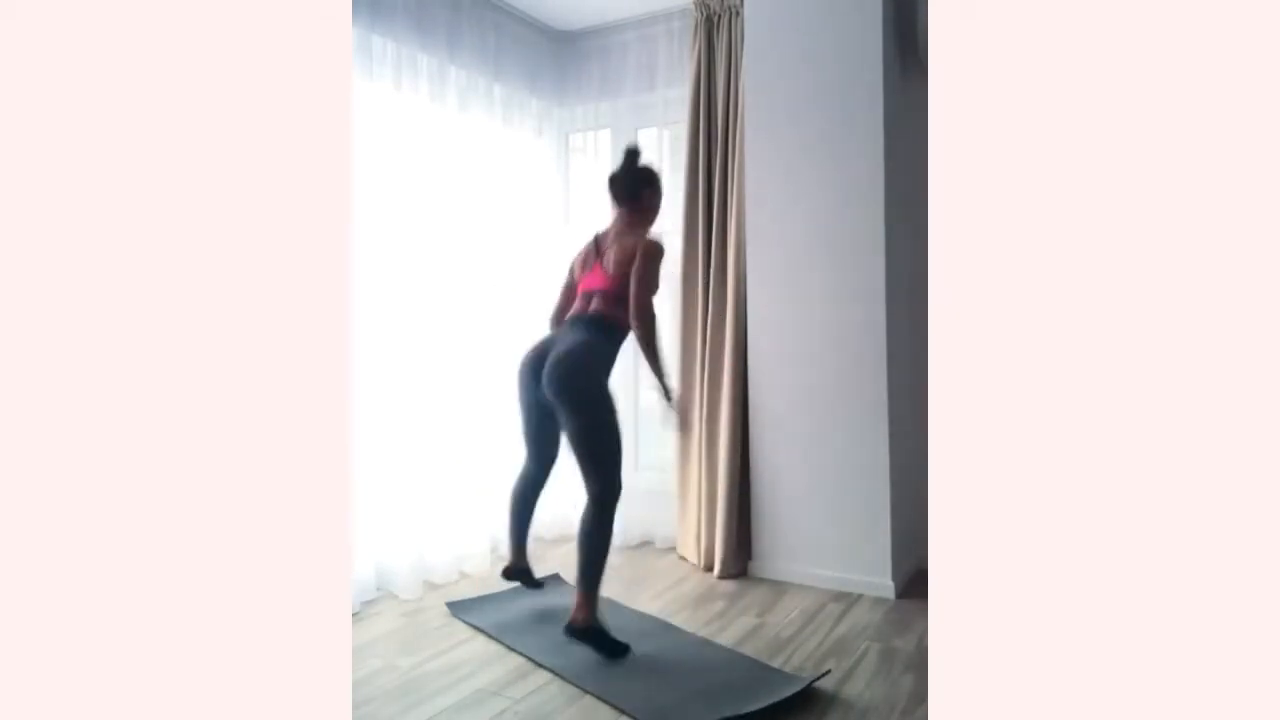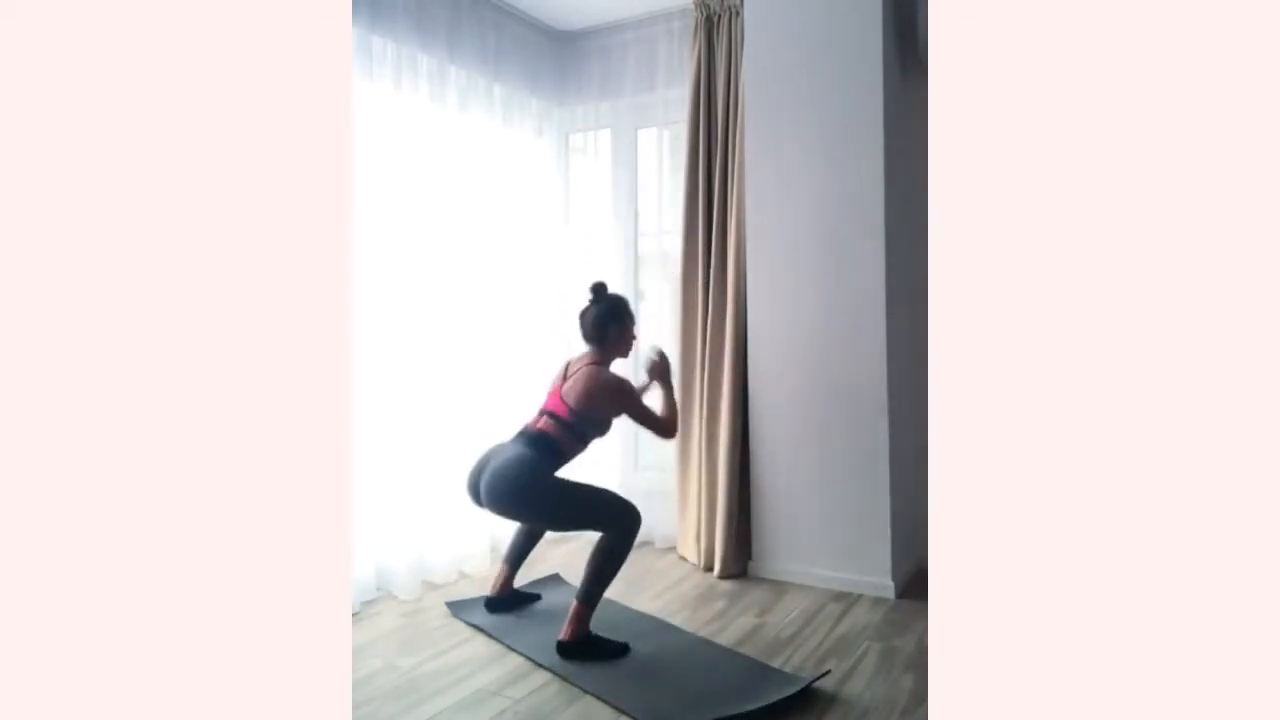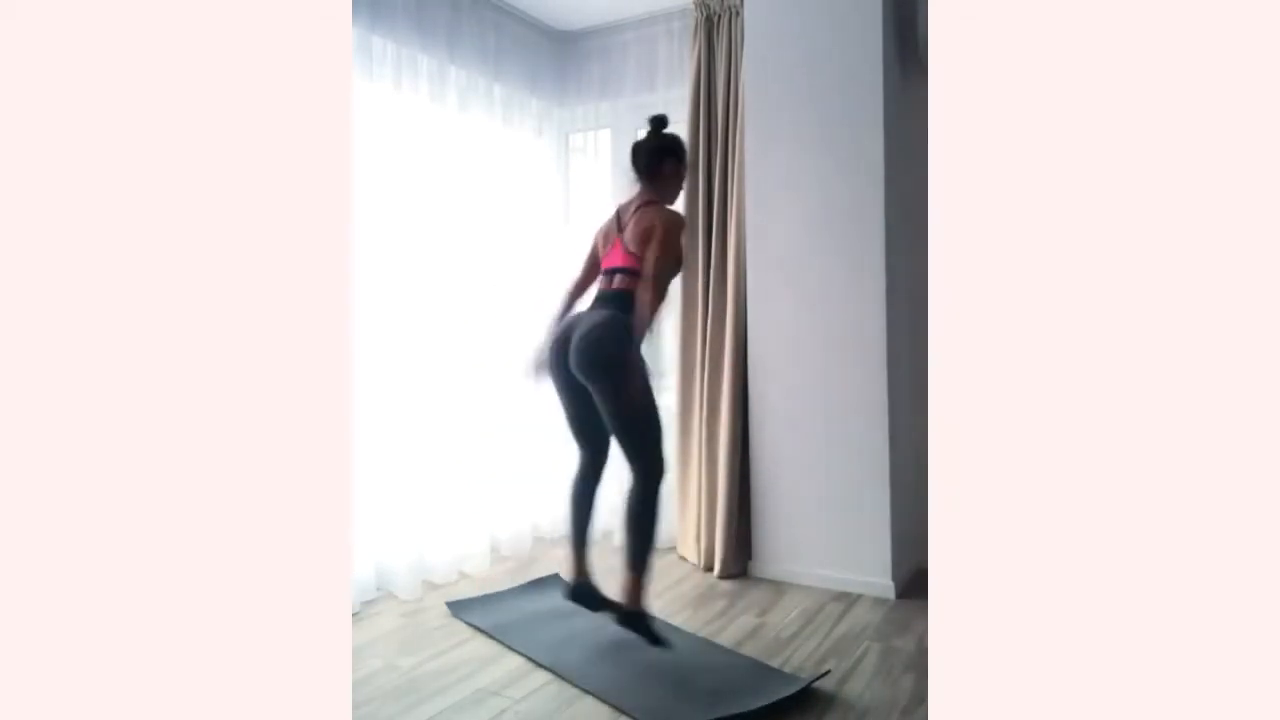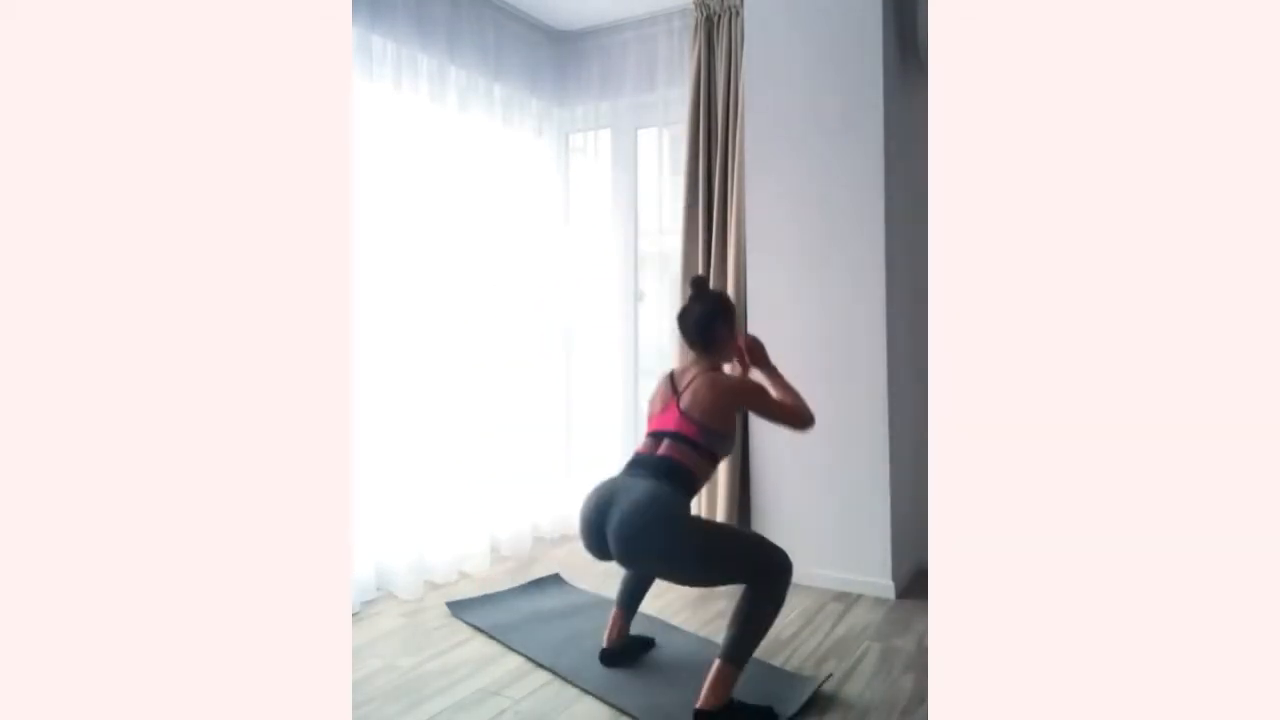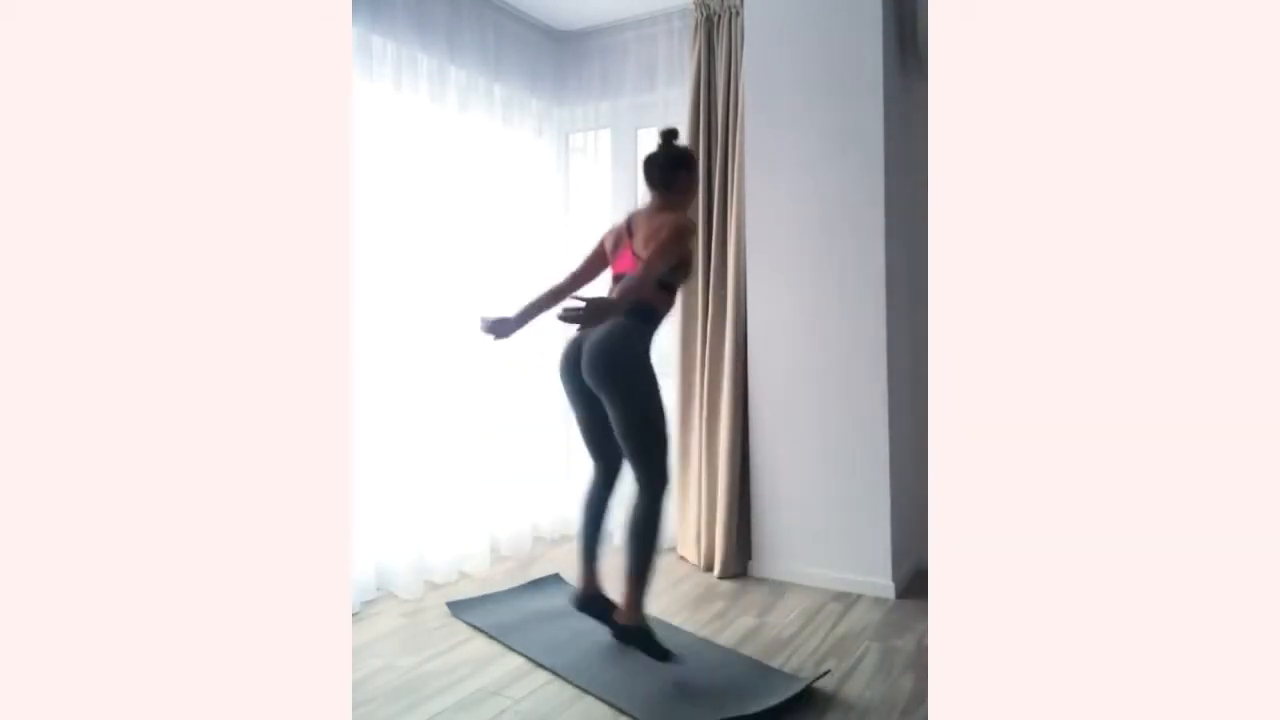
dt=0.4s
person 1, frame 1
left shoulder: (590, 246)
right shoulder: (646, 250)
right elbow: (638, 319)
right wrist: (665, 386)
left hip: (542, 357)
right hip: (576, 373)
left knee: (539, 462)
right knee: (604, 492)
left ankle: (515, 561)
right ankle: (583, 617)
person 1, frame 2
left shoulder: (571, 367)
right shoulder: (610, 385)
right elbow: (666, 427)
left wrist: (642, 388)
right wrist: (664, 381)
left hip: (486, 471)
right hip: (514, 482)
left knee: (546, 506)
right knee: (624, 520)
left ankle: (501, 589)
right ankle: (575, 634)
person 1, frame 3
left shoulder: (613, 219)
right shoulder: (668, 221)
right elbow: (651, 288)
left wrist: (558, 336)
right wrist: (633, 349)
left hip: (574, 338)
right hip: (607, 348)
left knee: (593, 459)
right knee: (649, 470)
left ankle: (579, 578)
right ankle: (632, 601)
person 1, frame 4
left shoulder: (665, 384)
right shoulder: (734, 388)
right elbow: (802, 417)
right wrist: (763, 365)
left hip: (598, 513)
right hip: (646, 522)
right knee: (773, 569)
left ankle: (615, 639)
person 1, frame 5
left shoulder: (623, 227)
right shoulder: (679, 226)
left elbow: (572, 280)
right elbow: (645, 278)
left wrist: (518, 318)
right wrist: (598, 310)
left hip: (578, 351)
right hip: (616, 354)
left knee: (606, 471)
right knee: (653, 483)
left ankle: (589, 585)
right ankle: (632, 618)
